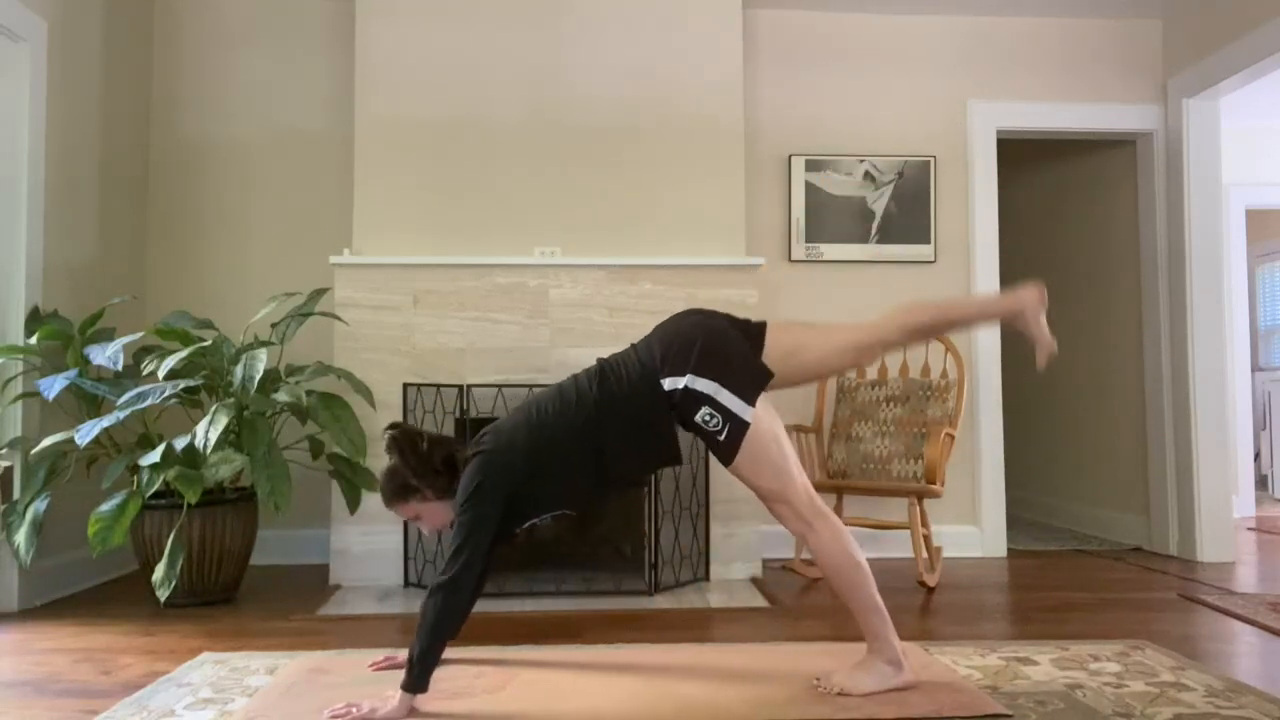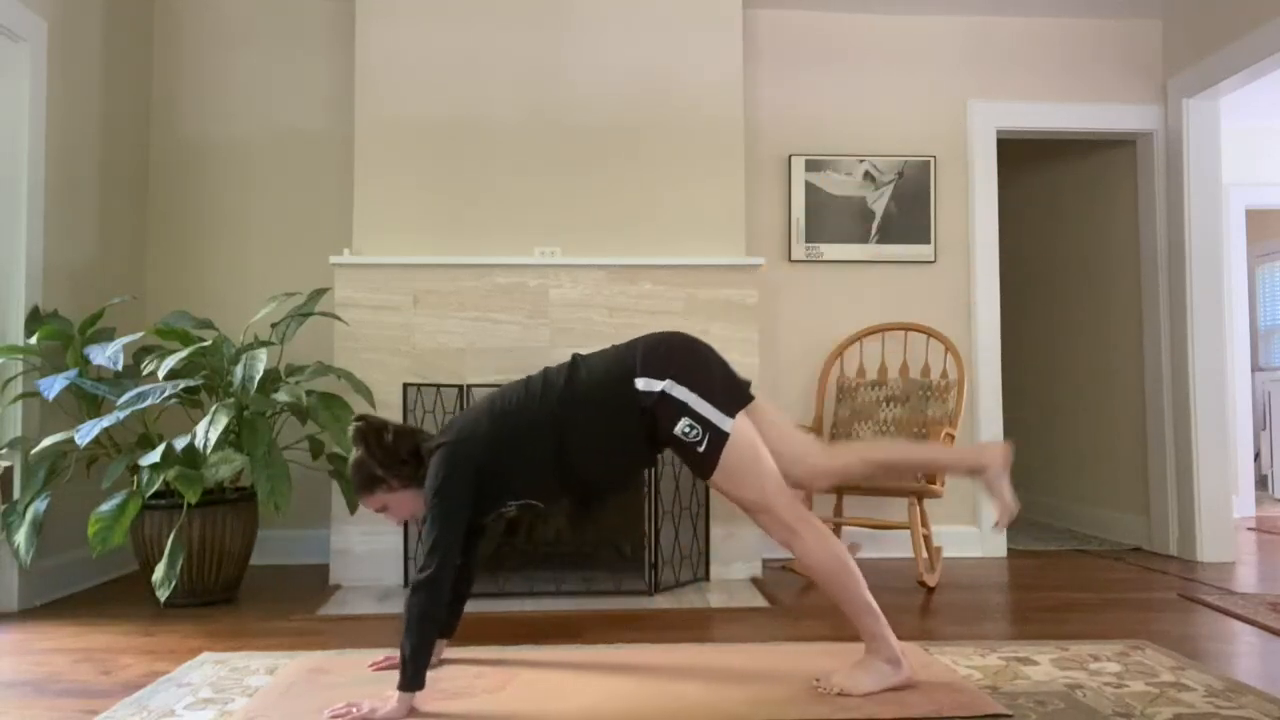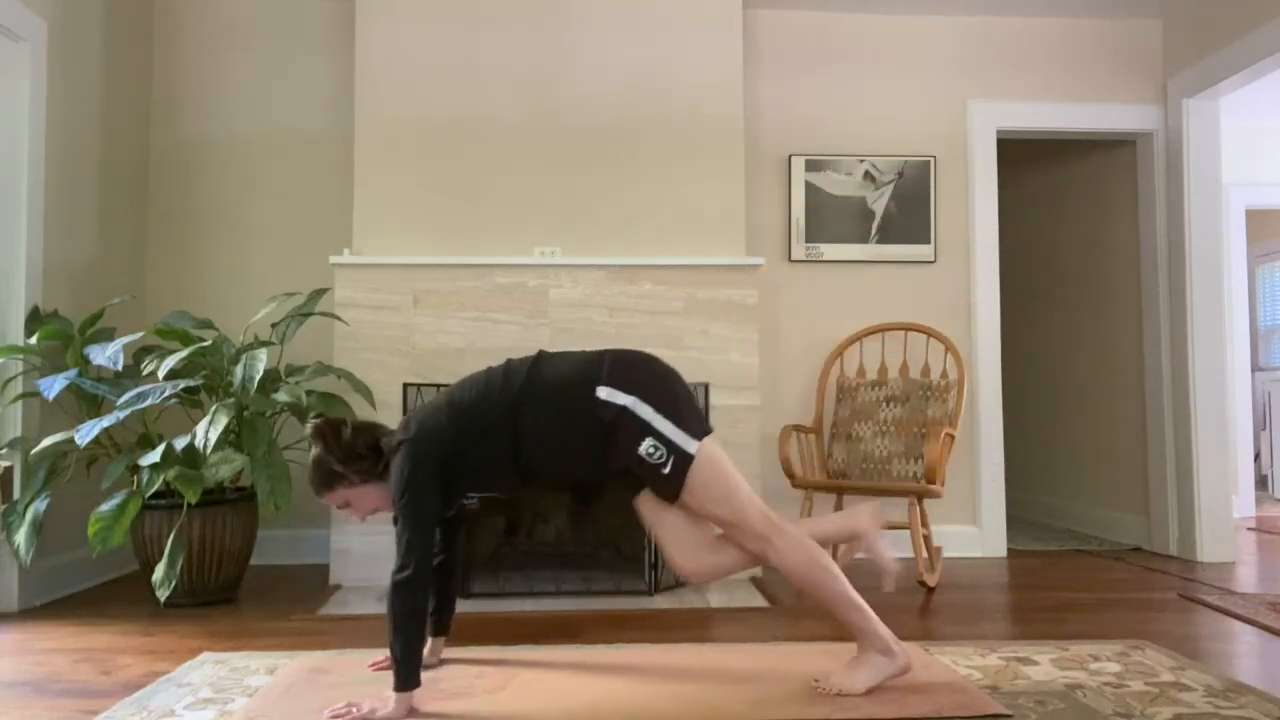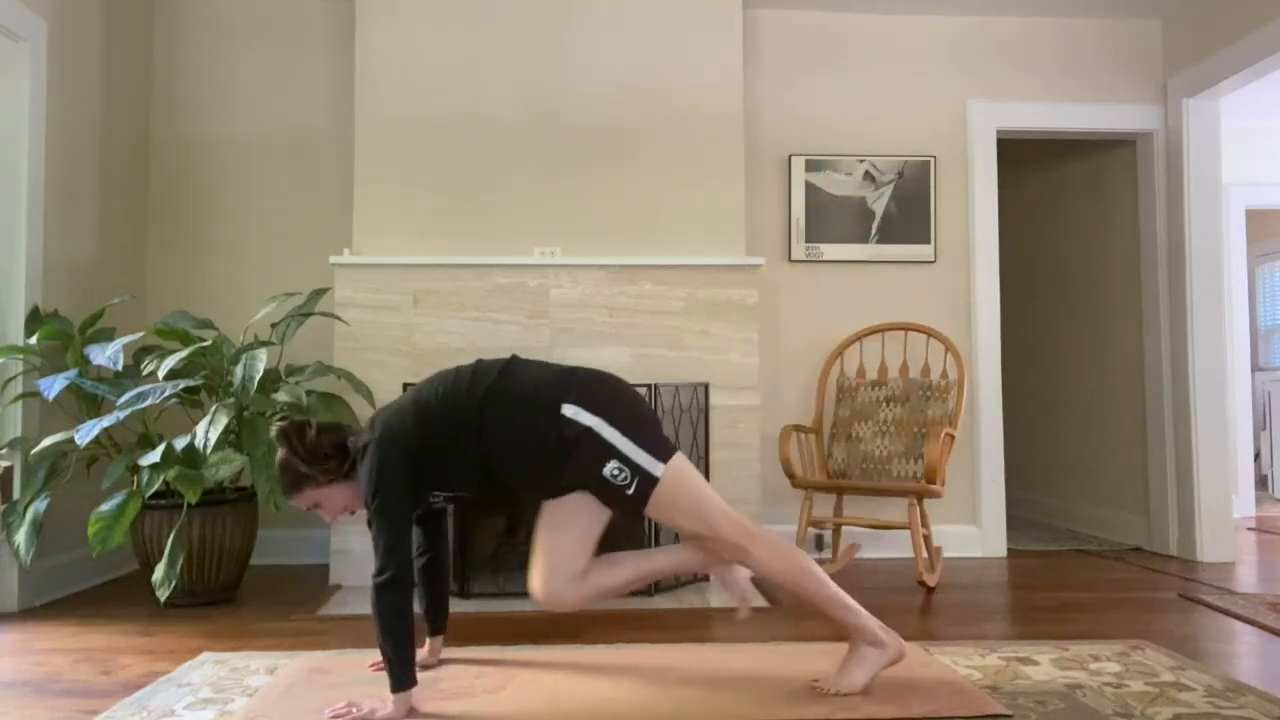
dt=0.2s
person 1, frame 1
left shoulder: (483, 475)
right shoulder: (481, 461)
left elbow: (454, 581)
right elbow: (465, 576)
right wrist: (425, 649)
left hip: (688, 368)
right hip: (690, 356)
left knee: (803, 510)
right knee: (869, 339)
left ankle: (888, 657)
right ankle: (1012, 305)
person 1, frame 2
left shoulder: (451, 463)
right shoulder: (463, 460)
left elbow: (433, 574)
right elbow: (461, 557)
right wrist: (432, 641)
left hip: (659, 378)
right hip: (659, 379)
left knee: (783, 516)
right knee: (822, 468)
left ankle: (886, 656)
right ankle: (979, 458)
person 1, frame 3
left shoulder: (414, 456)
right shoulder: (429, 456)
left elbow: (411, 572)
right elbow: (444, 545)
right wrist: (436, 638)
left hip: (619, 397)
right hip: (614, 401)
left knee: (755, 526)
right knee: (698, 561)
left ankle: (880, 647)
right ankle: (850, 525)
person 1, frame 4
left shoulder: (380, 453)
right shoulder: (403, 452)
left elbow: (392, 572)
right elbow: (430, 538)
right wrist: (435, 638)
left hip: (582, 417)
right hip: (573, 430)
left knee: (726, 532)
right knee: (554, 591)
left ankle: (873, 638)
right ankle: (707, 557)
